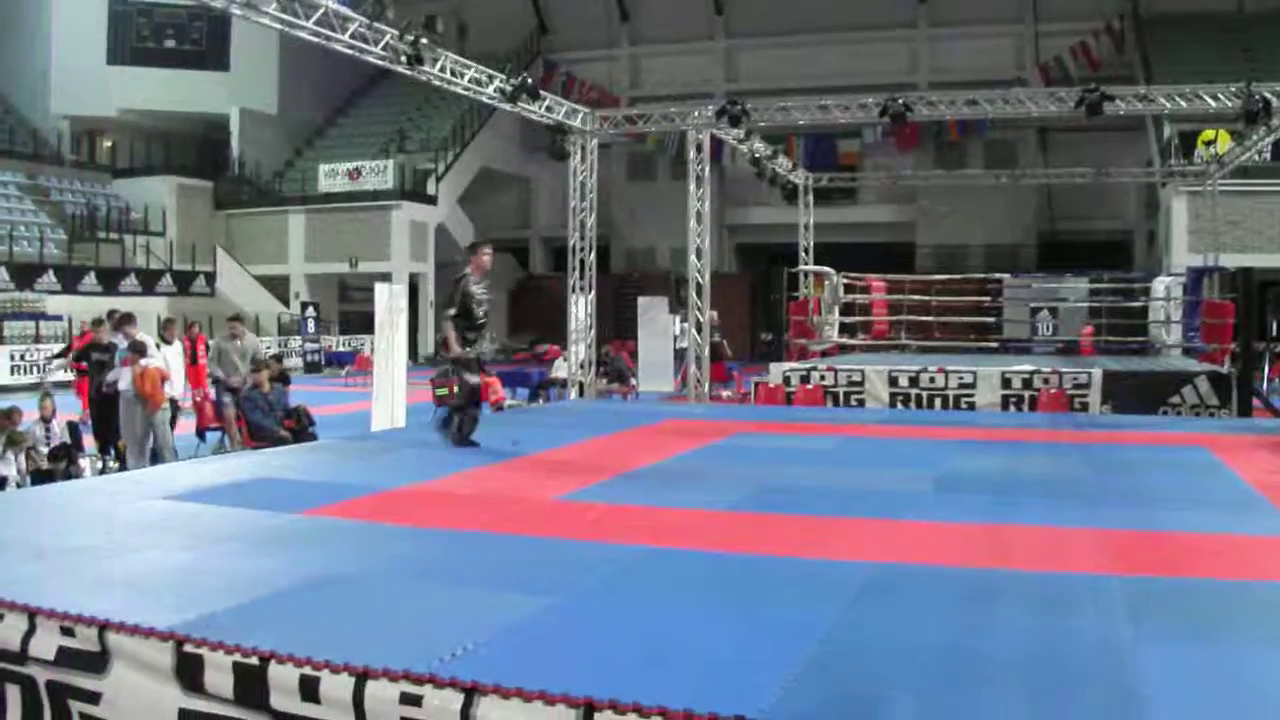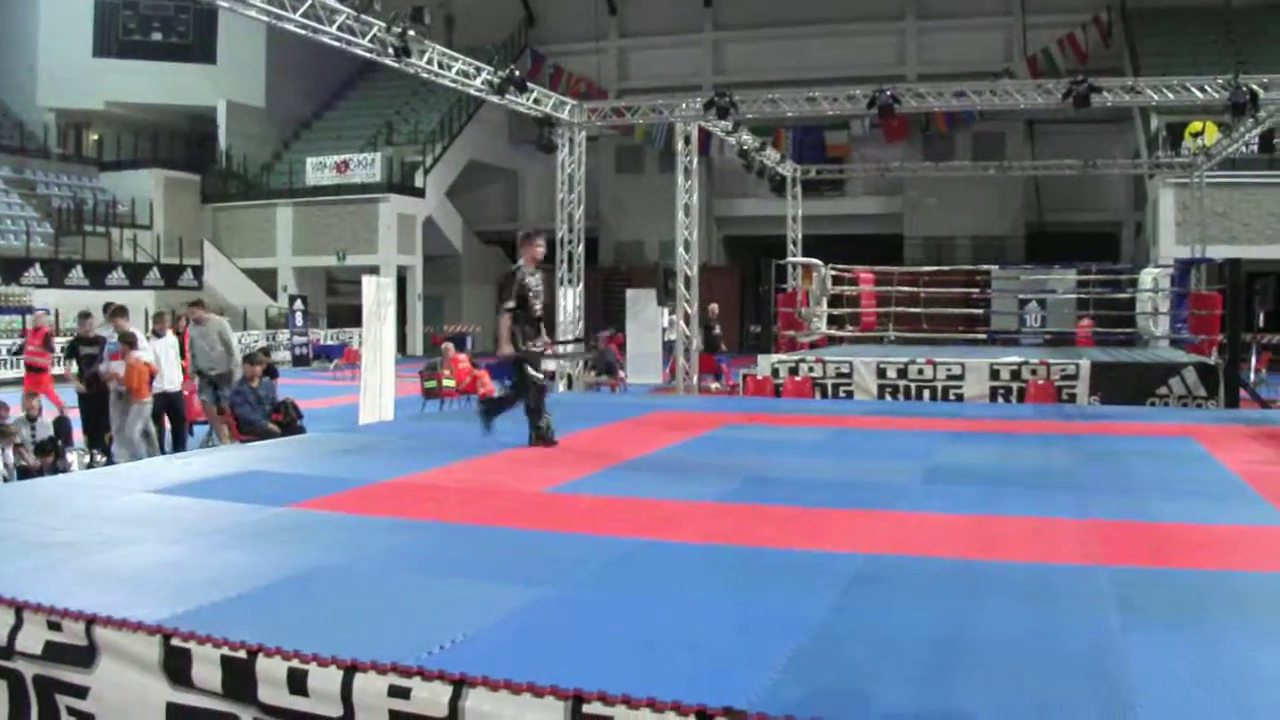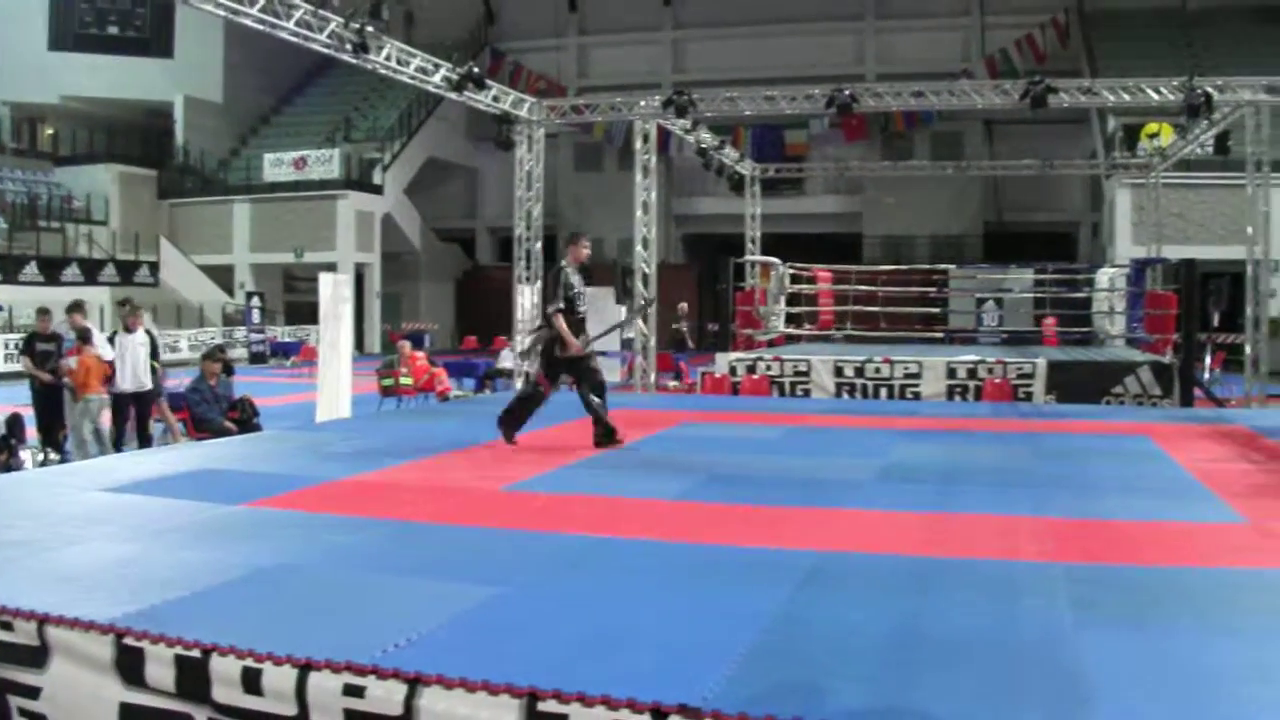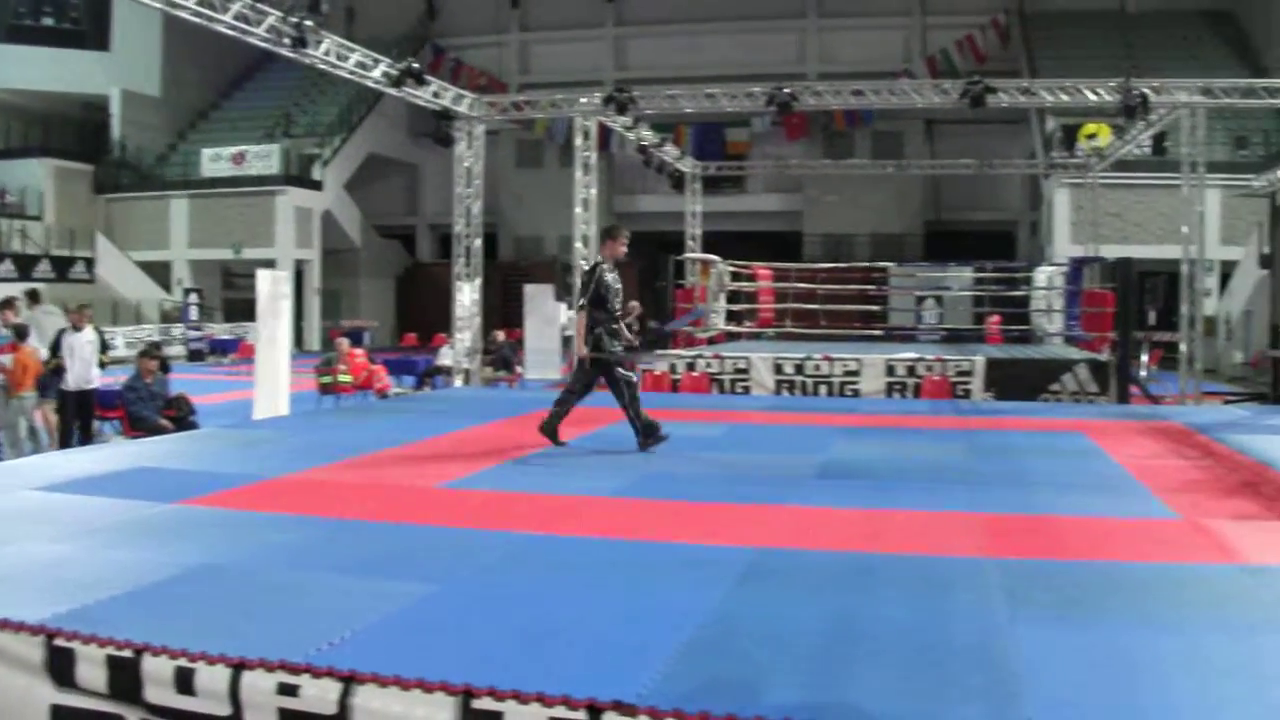
dt=0.4s
person 1, frame 1
left shoulder: (484, 283)
right shoulder: (462, 283)
right elbow: (448, 317)
left wrist: (481, 340)
right wrist: (453, 345)
left hip: (476, 343)
right hip: (462, 343)
left knee: (474, 391)
right knee: (471, 386)
left ankle: (462, 434)
right ankle: (449, 422)
person 1, frame 2
left shoulder: (537, 274)
right shoulder: (517, 274)
right elbow: (506, 312)
left wrist: (543, 335)
right wrist: (504, 344)
left hip: (534, 339)
right hip: (519, 340)
left knee: (524, 386)
right knee: (536, 385)
left ankle: (489, 408)
right ankle: (540, 434)
person 1, frame 3
left shoulder: (576, 274)
right shoulder: (559, 274)
right elbow: (553, 312)
right wrist: (570, 341)
left hip: (577, 342)
right hip: (560, 344)
left knee: (594, 384)
right knee: (540, 387)
left ankle: (605, 435)
right ankle: (509, 423)
person 1, frame 4
left shoulder: (611, 271)
right shoulder: (597, 272)
right elbow: (583, 309)
left wrist: (626, 334)
right wrist: (580, 344)
left hip: (609, 339)
right hip: (599, 341)
left knee: (580, 385)
right knee: (626, 384)
left ankle: (550, 424)
right ankle: (646, 434)
